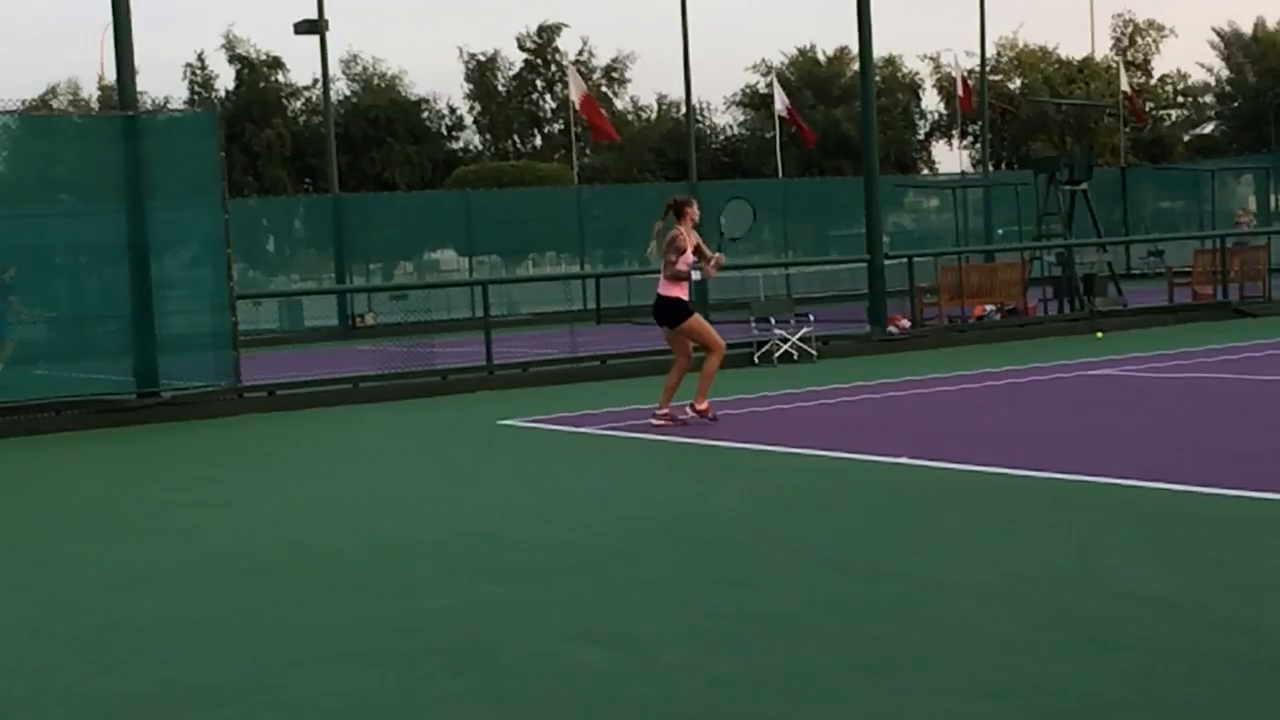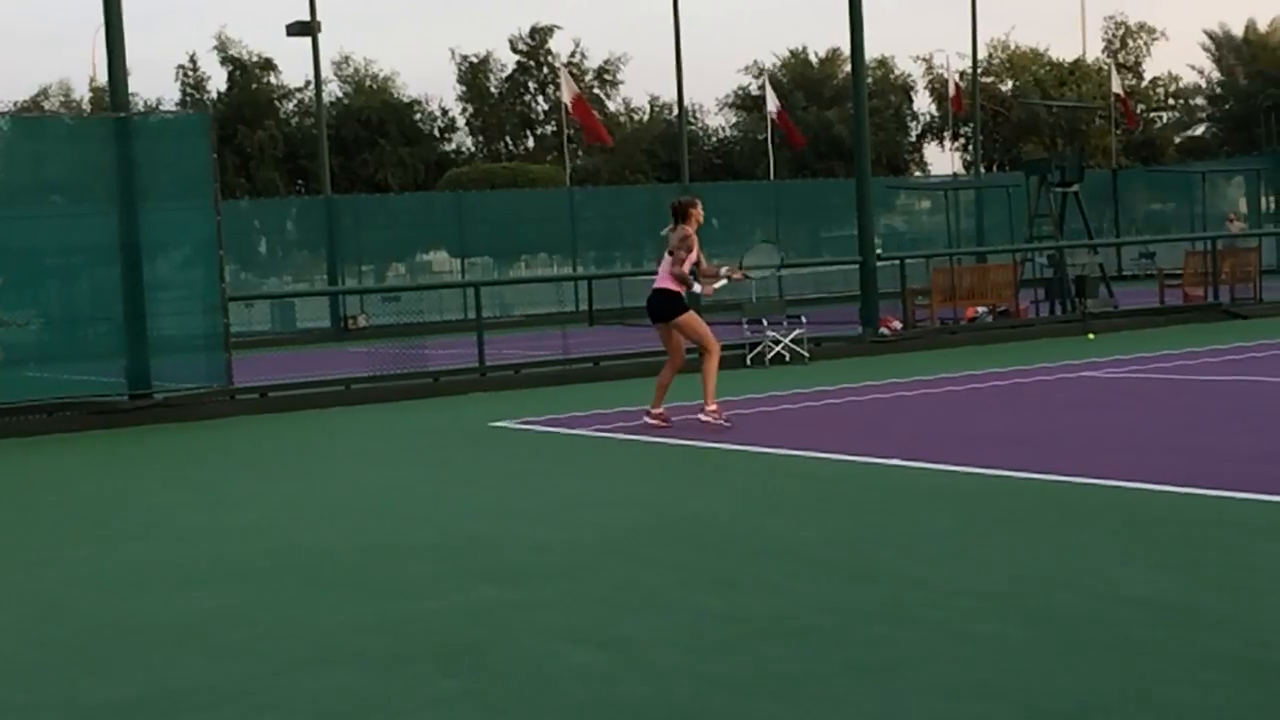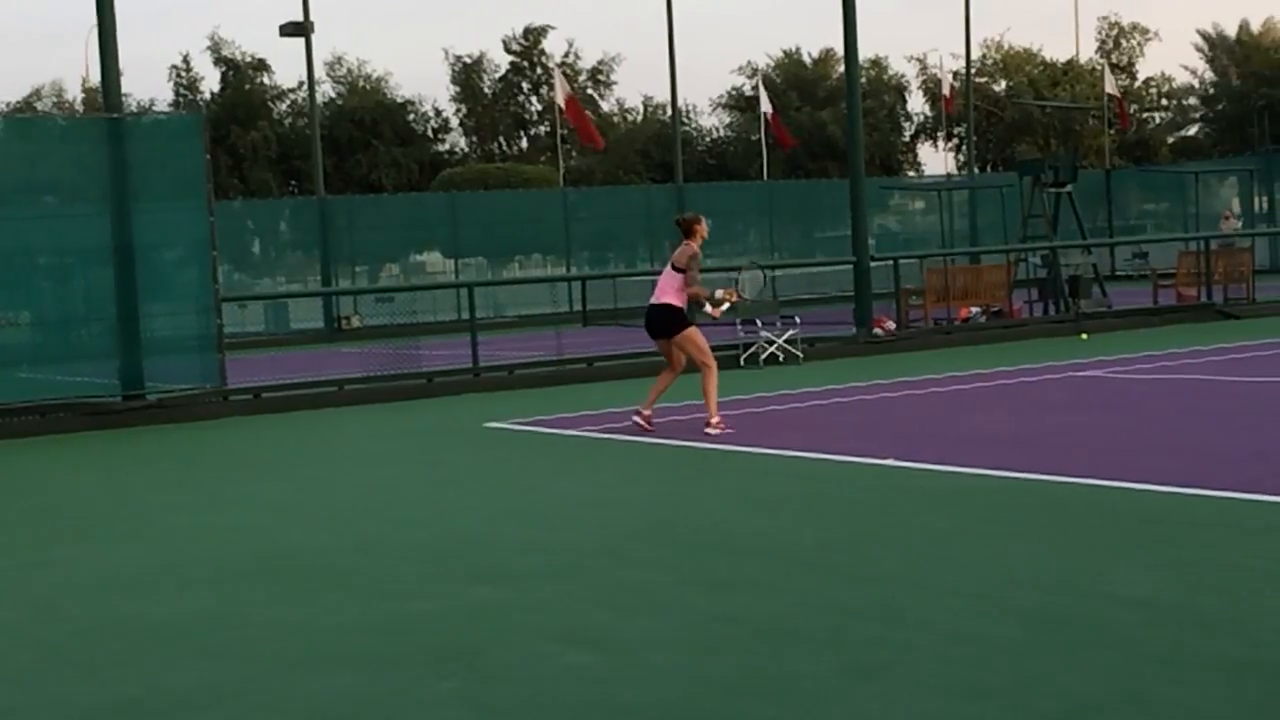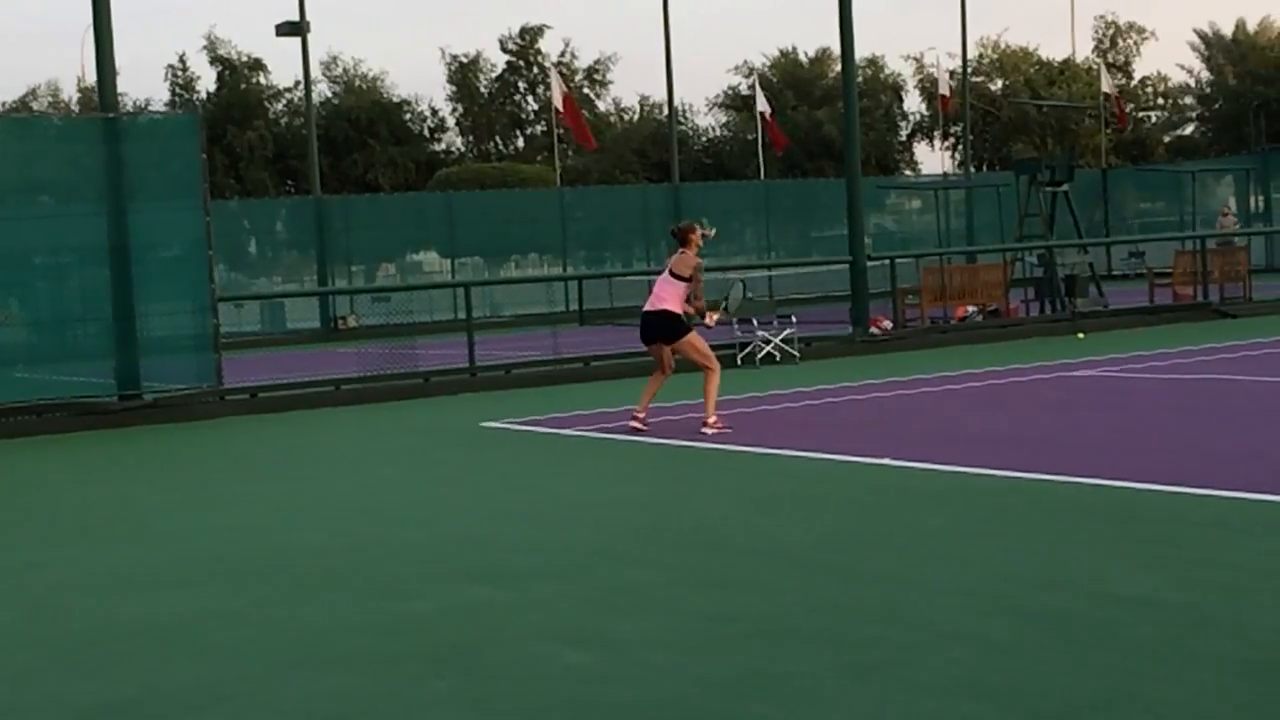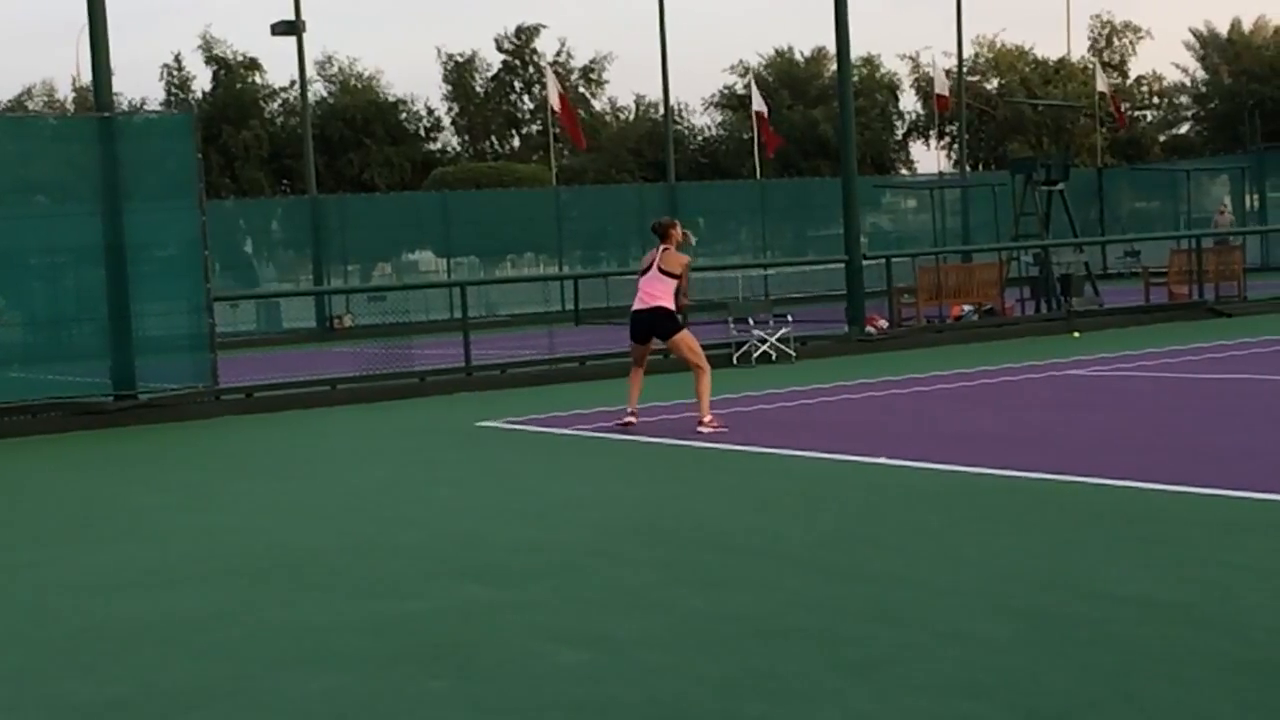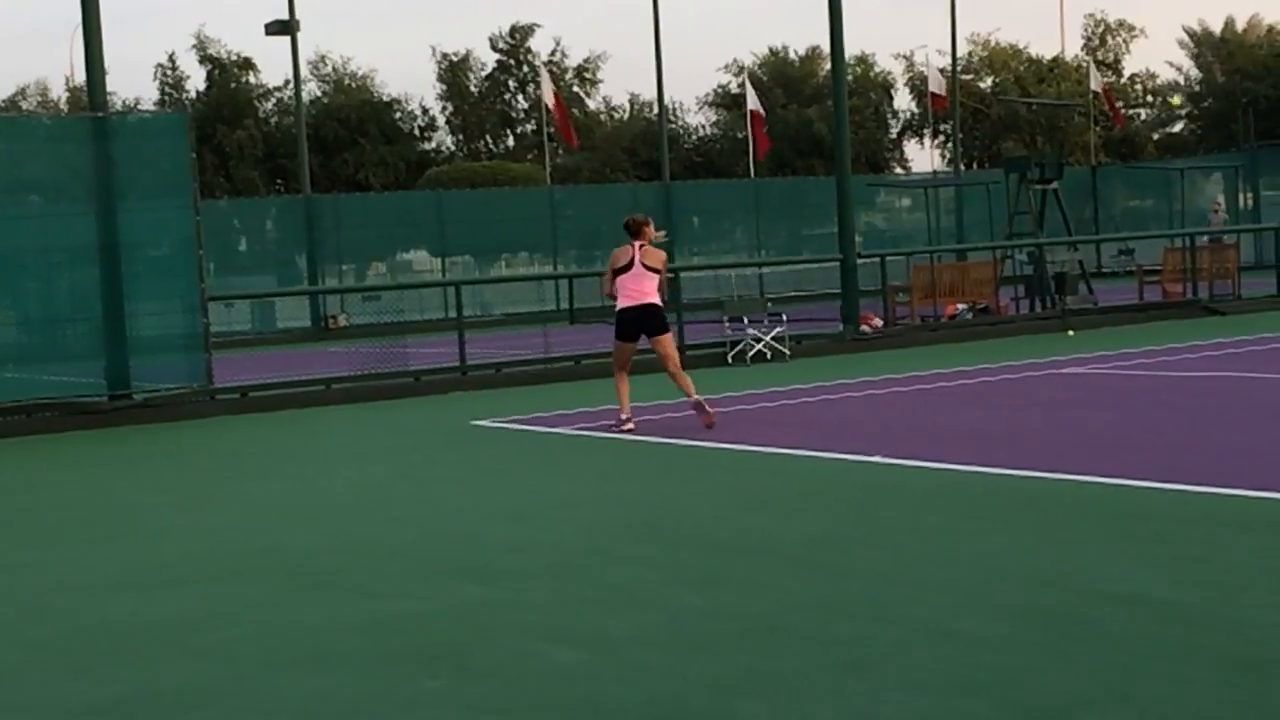
dt=0.5s
person 1, frame 1
left shoulder: (692, 235)
right shoulder: (677, 237)
left elbow: (709, 259)
right elbow: (669, 273)
left wrist: (716, 260)
right wrist: (698, 274)
left hip: (669, 304)
right hip: (672, 304)
left knee: (683, 360)
right knee: (717, 347)
left ankle: (662, 412)
right ankle: (699, 404)
person 1, frame 2
left shoulder: (688, 237)
right shoulder: (686, 236)
left elbow: (702, 269)
right elbow: (676, 270)
left wrist: (726, 272)
right wrist: (697, 288)
left hip: (657, 301)
right hip: (669, 299)
left knee: (676, 358)
right knee: (712, 349)
left ankle: (655, 411)
right ankle: (710, 407)
person 1, frame 3
left shoulder: (684, 250)
right shoulder: (693, 253)
left elbow: (690, 288)
right elbow: (690, 290)
left wrist: (719, 294)
right wrist: (709, 308)
left hip: (655, 314)
right hip: (670, 314)
left knee: (675, 366)
right knee: (709, 365)
left ankle: (644, 411)
right ankle: (713, 421)
person 1, frame 4
left shoulder: (674, 259)
right shoulder: (694, 262)
right elbow: (697, 302)
left wrist: (698, 313)
right wrist: (706, 317)
left hip: (648, 321)
right hip: (668, 321)
left knee: (664, 369)
right knee: (712, 367)
left ankle: (639, 415)
right ankle: (710, 420)
person 1, frame 5
left shoulder: (648, 256)
right shoulder: (682, 260)
right elbow: (682, 300)
left hip: (638, 317)
right hip: (663, 317)
left knee: (638, 365)
right knee: (702, 367)
left ankle: (631, 411)
right ankle: (705, 419)
person 1, frame 6
left shoulder: (617, 253)
right shoulder: (660, 255)
left elbow: (607, 291)
left hip: (626, 316)
right hip: (653, 313)
left knee: (620, 371)
right knee: (674, 369)
left ankle: (625, 417)
right ankle: (694, 398)
